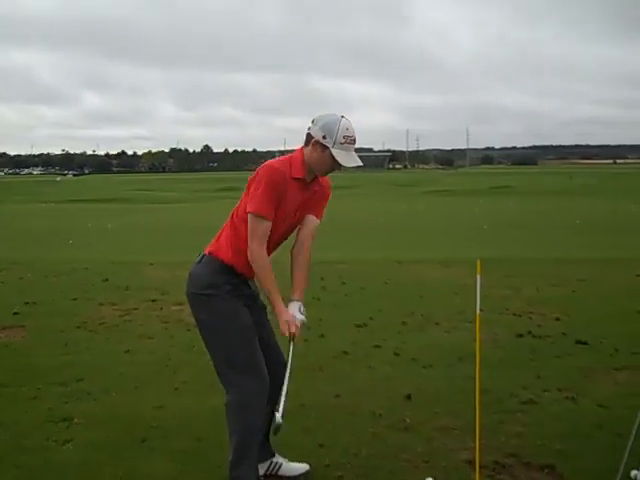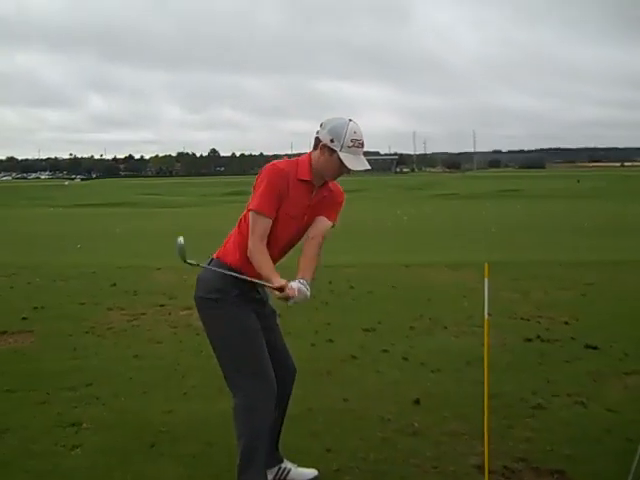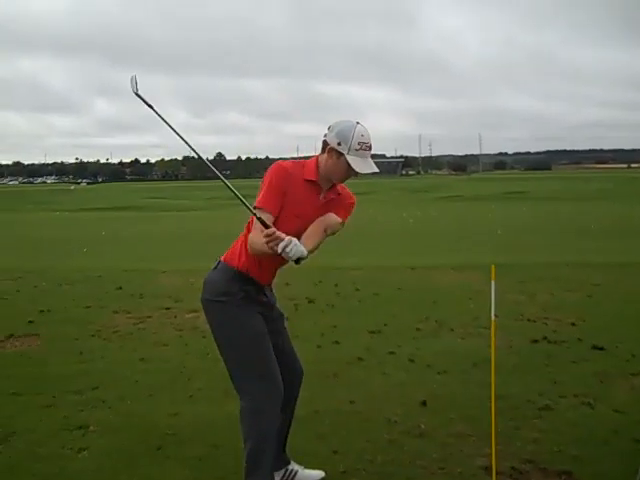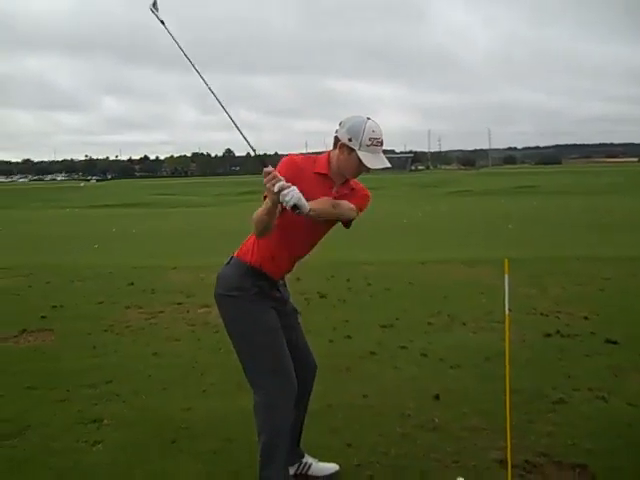
dt=0.1s
person 1, frame 1
left shoulder: (321, 189)
right shoulder: (273, 174)
left elbow: (303, 246)
right elbow: (255, 249)
left wrist: (297, 303)
right wrist: (279, 308)
left hip: (241, 281)
right hip: (214, 281)
left knee: (273, 368)
right knee: (249, 381)
person 1, frame 2
left shoulder: (334, 197)
right shoulder: (278, 173)
left elbow: (314, 242)
right elbow: (255, 244)
left wrist: (301, 283)
right wrist: (275, 281)
left hip: (251, 287)
right hip: (222, 286)
left knee: (283, 374)
right knee: (256, 386)
person 1, frame 3
left shoulder: (344, 201)
right shoulder: (283, 173)
left elbow: (318, 234)
right elbow: (255, 239)
left wrist: (296, 246)
right wrist: (269, 242)
left hip: (259, 289)
right hip: (229, 289)
left knee: (290, 376)
right knee: (263, 389)
person 1, frame 4
left shoulder: (357, 196)
right shoulder: (295, 165)
left elbow: (329, 209)
right elbow: (260, 229)
left wrist: (300, 202)
right wrist: (275, 200)
left hip: (273, 284)
right hip: (242, 283)
left knee: (303, 370)
right knee: (276, 383)
